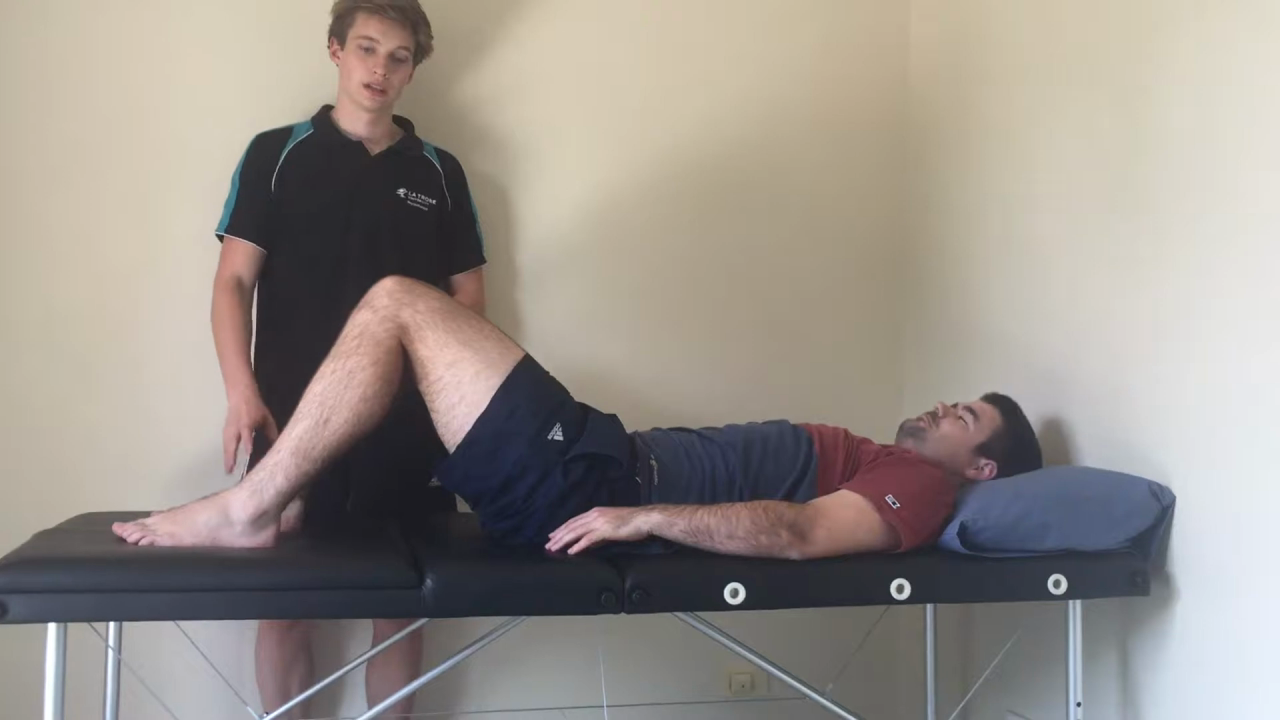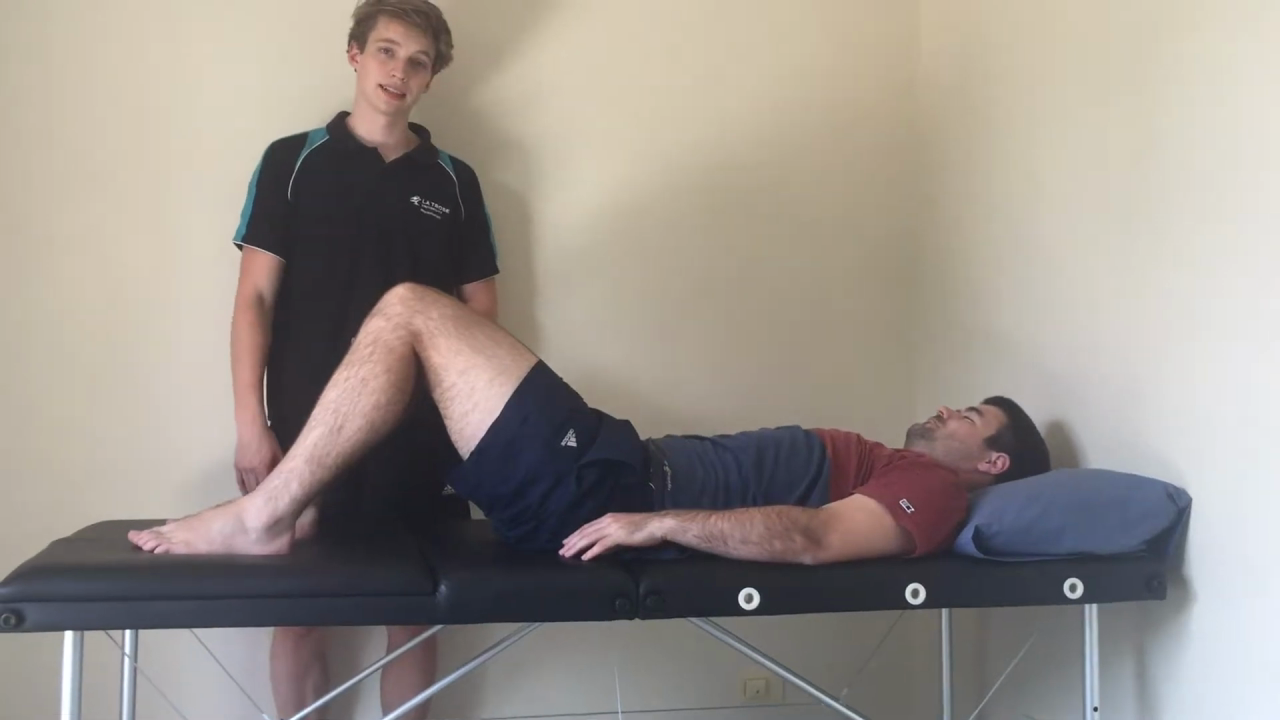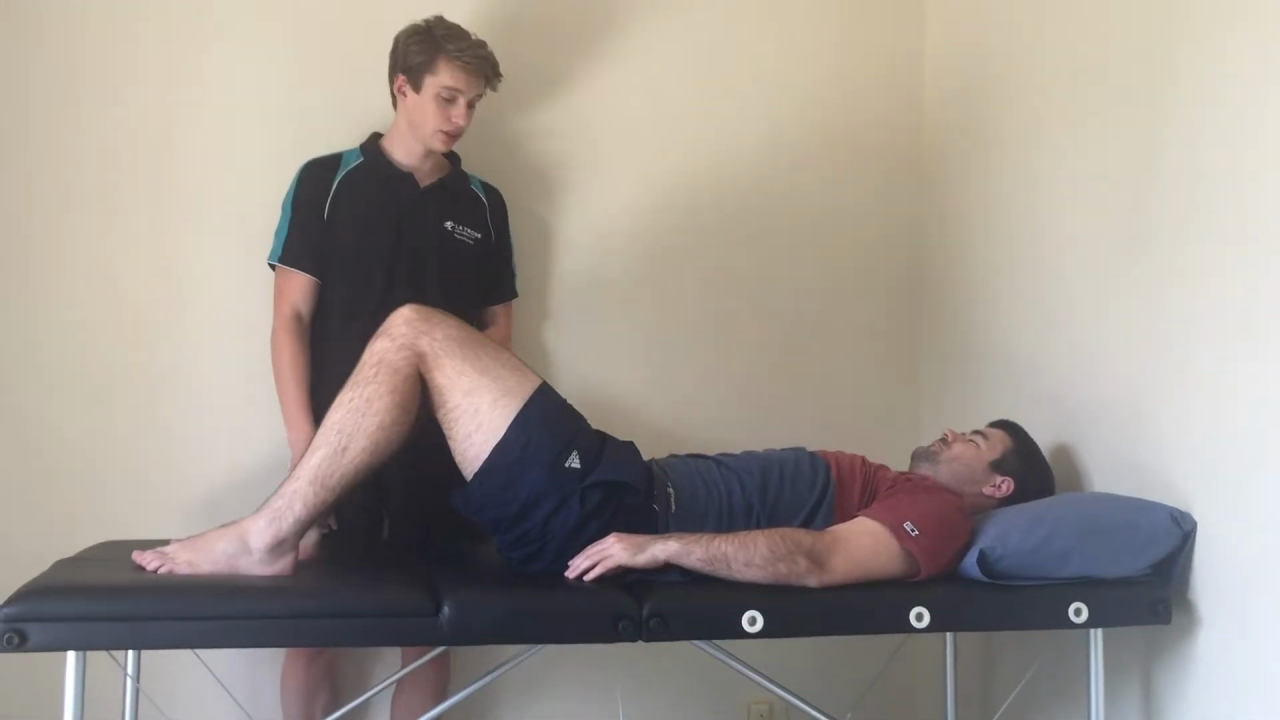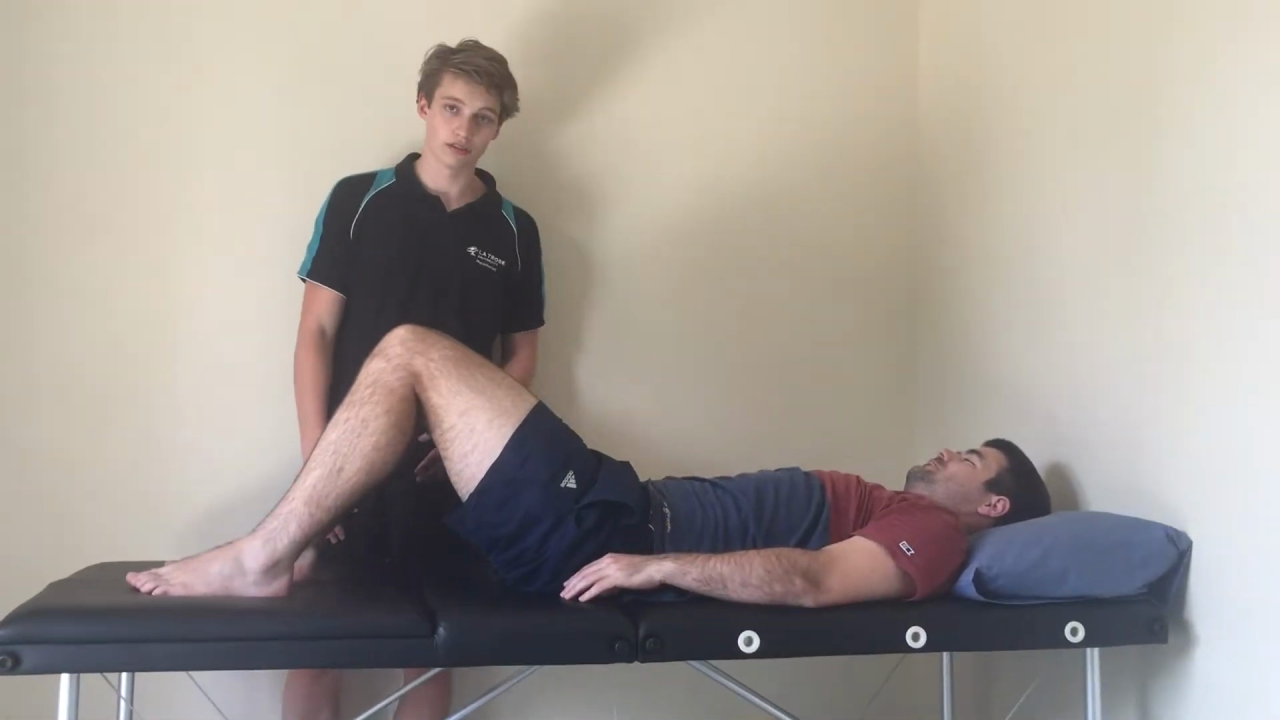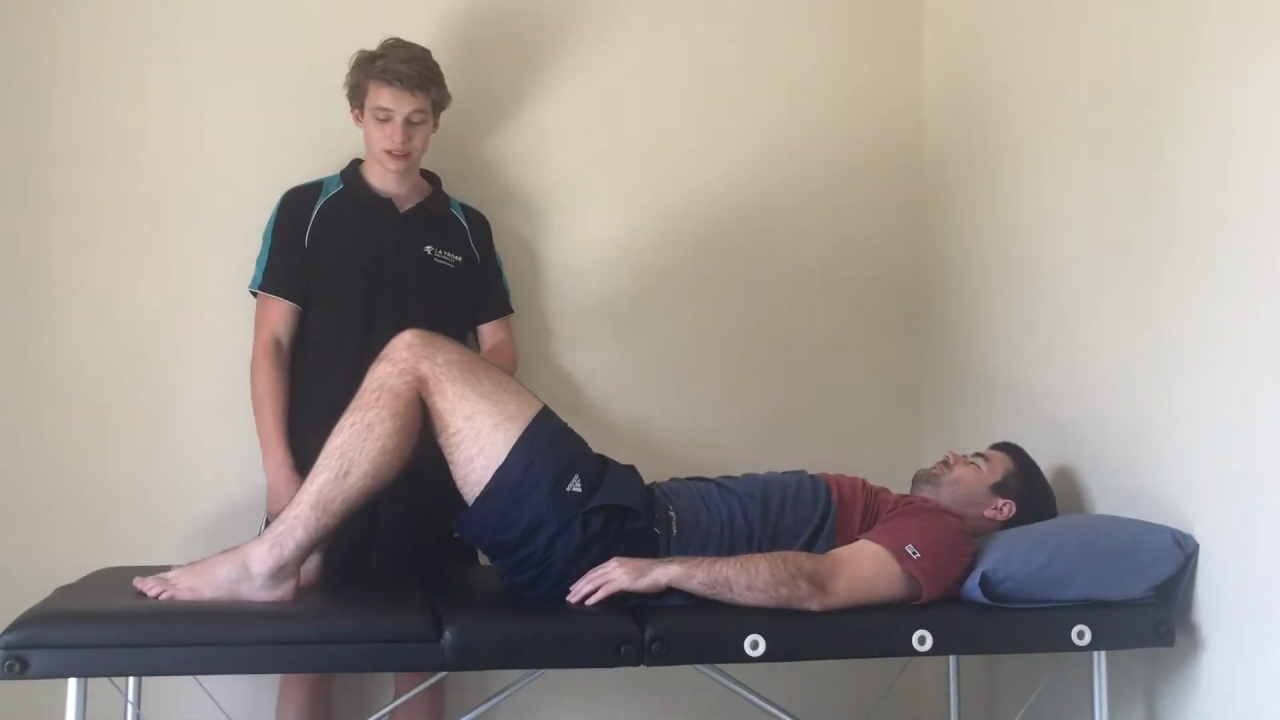
dt=1s
person 1, frame 1
left shoulder: (917, 486)
right shoulder: (876, 464)
left elbow: (795, 533)
left wrist: (644, 515)
left hip: (591, 484)
right hip: (610, 468)
left knee: (398, 301)
right knee: (401, 314)
left ankle: (250, 508)
right ankle: (271, 500)
person 1, frame 2
left shoulder: (929, 491)
right shoulder: (888, 473)
left elbow: (810, 539)
left wrist: (655, 523)
left hip: (605, 493)
right hip: (627, 474)
left knee: (411, 310)
right knee: (415, 319)
left ankle: (263, 516)
right ankle: (285, 507)
person 1, frame 3
left shoulder: (936, 516)
right shoulder: (890, 493)
left elbow: (813, 561)
left wrist: (661, 544)
left hip: (609, 512)
right hip: (631, 495)
left knee: (416, 330)
right knee: (420, 343)
left ankle: (268, 534)
right ankle: (288, 527)
person 1, frame 4
left shoulder: (932, 535)
right shoulder: (887, 511)
left elbow: (810, 581)
left wrist: (657, 565)
left hip: (605, 534)
right hip: (630, 514)
left knee: (411, 350)
right knee: (418, 363)
left ankle: (262, 557)
right ankle: (281, 549)
person 1, frame 5
left shoulder: (936, 538)
right shoulder: (893, 516)
left elbow: (815, 585)
left wrist: (660, 569)
left hip: (611, 537)
right hip: (633, 517)
left knee: (418, 355)
right knee: (427, 367)
left ankle: (269, 562)
right ankle: (293, 554)
person 2, frame 1
left shoulder: (438, 171)
right shoulder: (275, 154)
left elbow: (469, 297)
right elbow: (234, 283)
right wrist: (242, 391)
left hip: (408, 423)
right hip: (297, 417)
person 2, frame 2
left shoulder: (453, 180)
right shoulder: (292, 161)
left elbow: (481, 306)
right elbow: (255, 298)
right wrist: (251, 422)
left hip: (421, 429)
right hip: (310, 425)
person 2, frame 3
left shoulder: (483, 203)
right shoulder: (327, 181)
left elbow: (498, 325)
right elbow: (291, 319)
right wrist: (304, 443)
left hip: (444, 449)
person 2, frame 4
left shoulder: (514, 231)
right shoulder: (357, 200)
left elbow: (520, 356)
right elbow: (316, 333)
right wrist: (316, 456)
left hip: (450, 466)
person 2, frame 5
left shoulder: (465, 226)
right shoulder: (305, 210)
left elbow: (501, 349)
right elbow: (271, 345)
right wrist: (280, 469)
left hip: (431, 470)
right hip: (325, 467)
